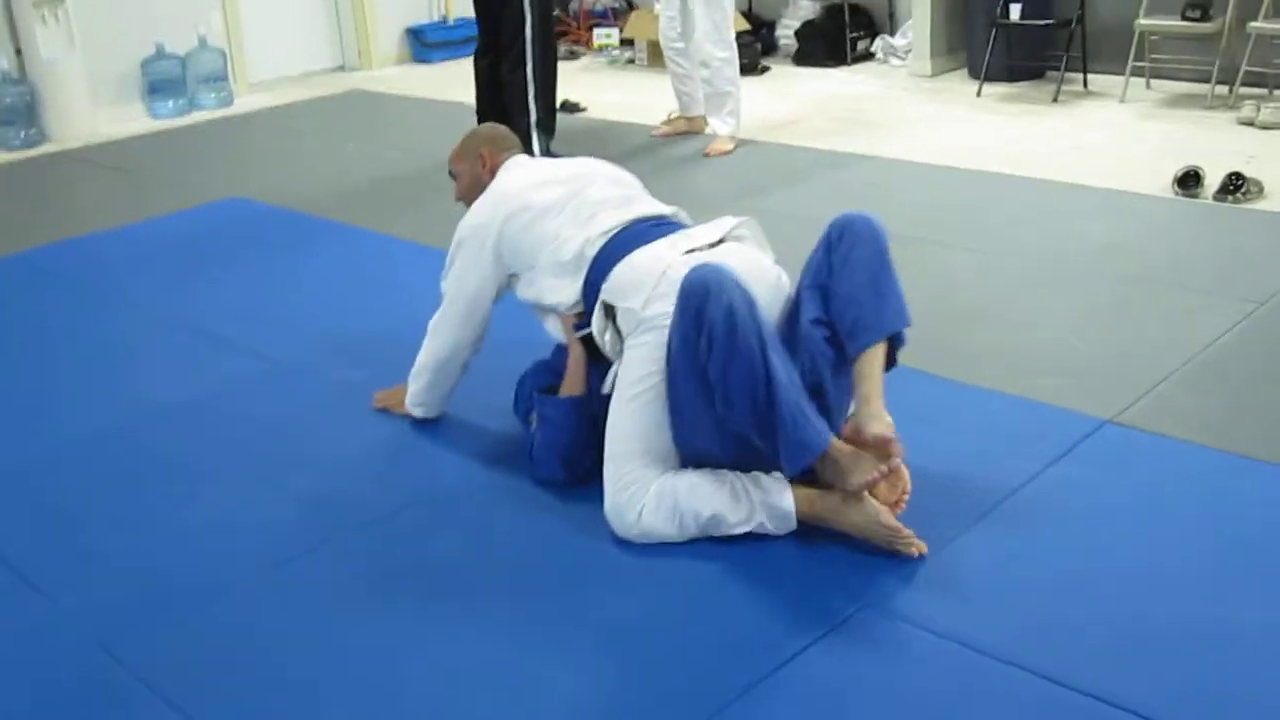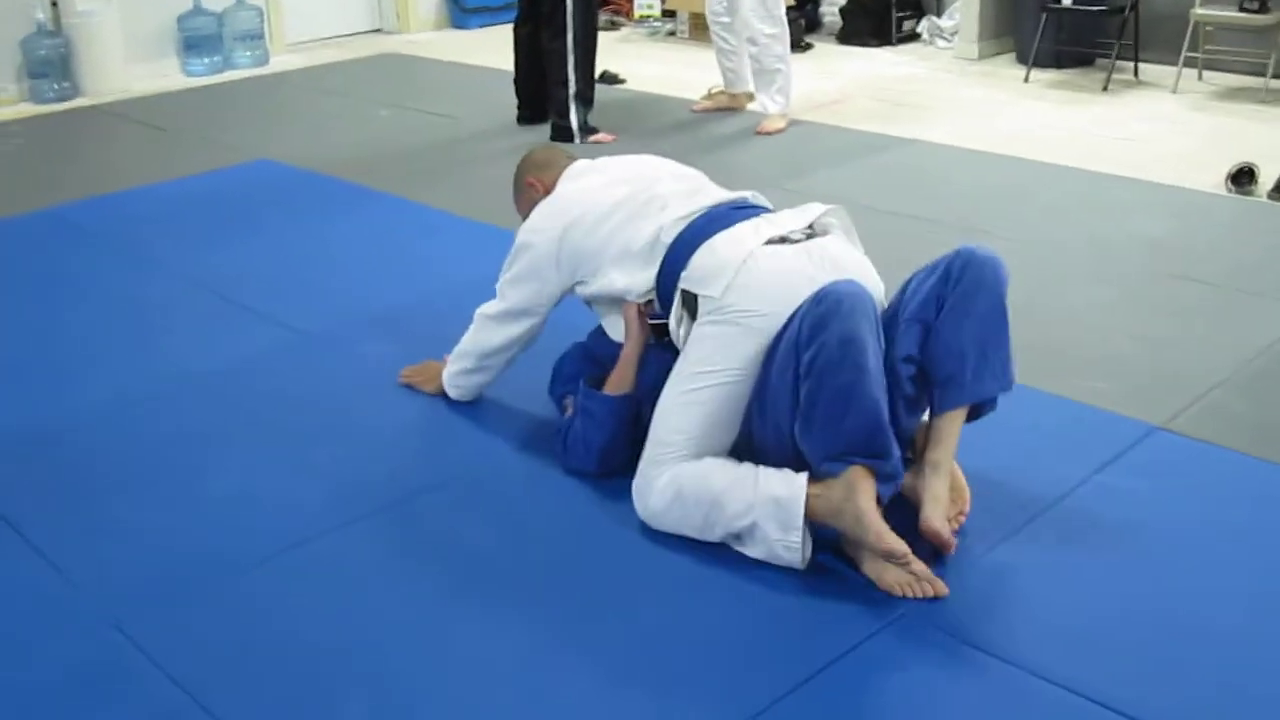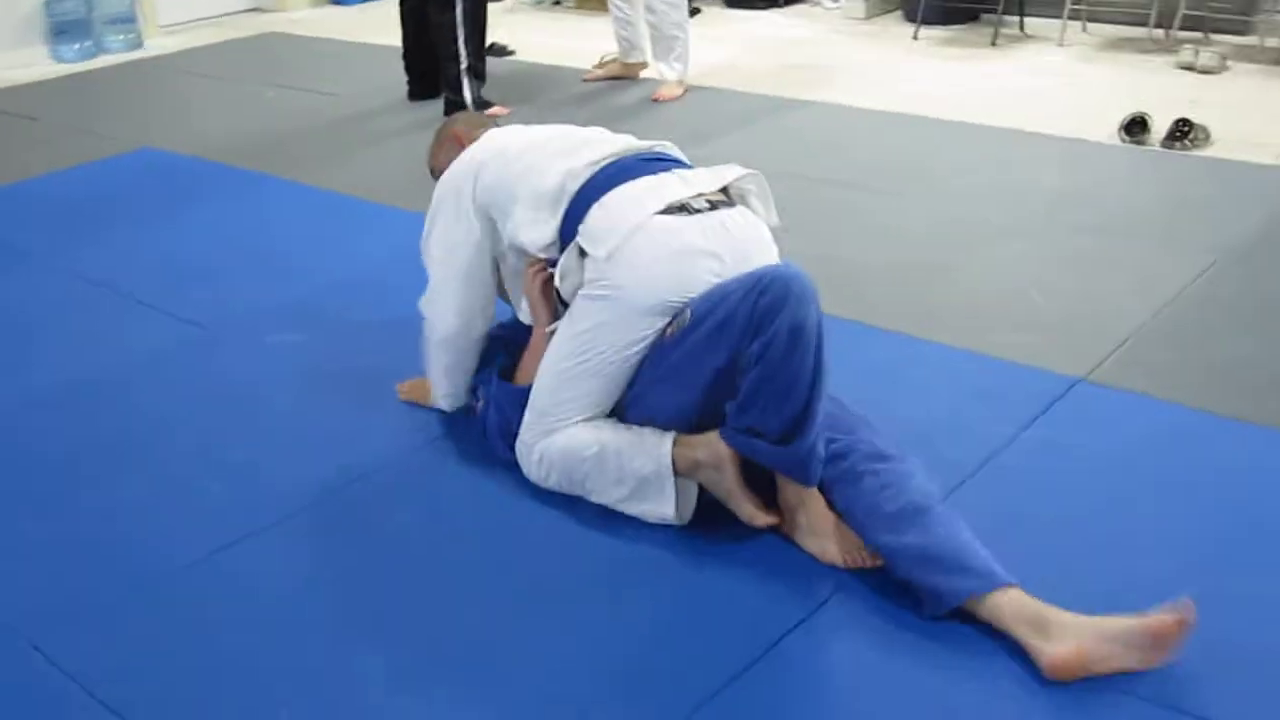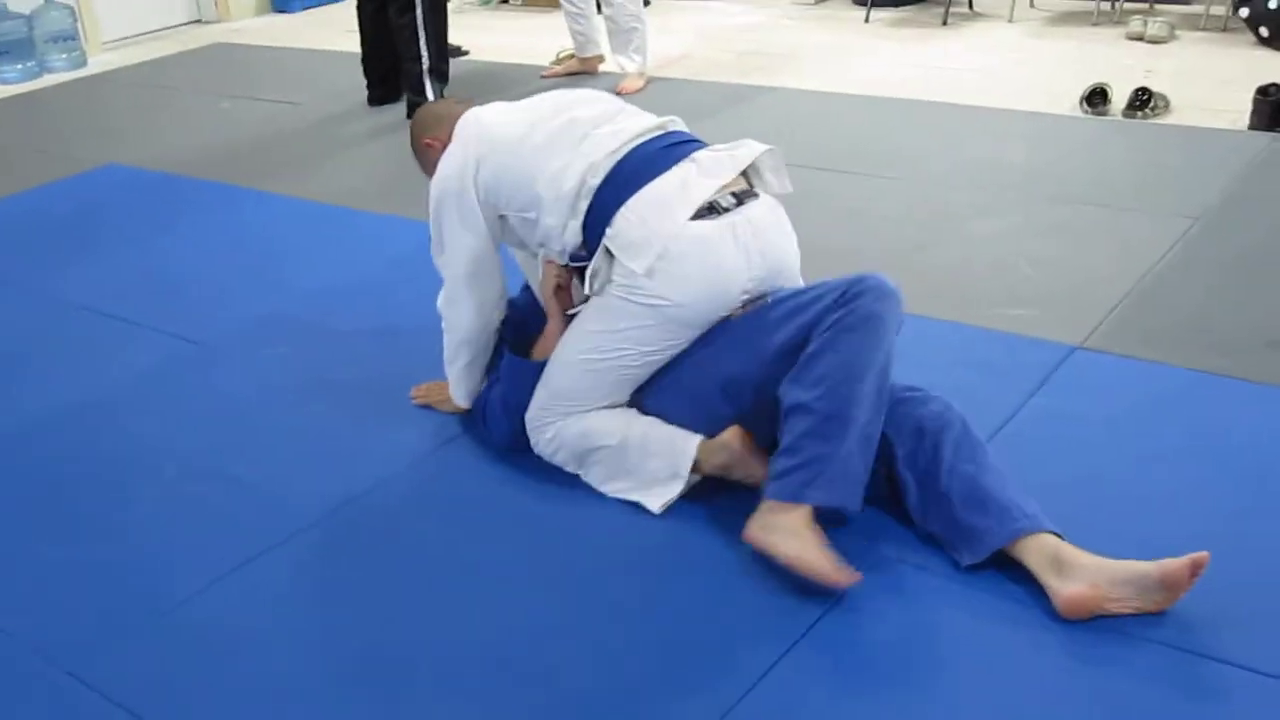
dt=0.7s
person 1, frame 1
right shoulder: (561, 371)
right elbow: (558, 464)
right wrist: (576, 346)
right hip: (723, 445)
left knee: (854, 231)
right knee: (708, 288)
left ankle: (868, 424)
person 1, frame 2
right shoulder: (596, 357)
right elbow: (591, 456)
right wrist: (634, 339)
left hip: (860, 418)
right hip: (769, 429)
left knee: (975, 269)
right knee: (843, 304)
left ankle: (930, 474)
person 1, frame 3
right shoulder: (511, 341)
right elbow: (512, 434)
right wrist: (541, 321)
left hip: (748, 398)
right hip: (654, 404)
left knee: (867, 464)
right knee: (781, 290)
left ankle: (1041, 626)
right ankle: (796, 502)
person 1, frame 4
right shoulder: (531, 322)
right elbow: (505, 425)
right wrist: (556, 317)
left hip: (743, 392)
right hip: (670, 394)
left knee: (919, 417)
right knee: (868, 298)
left ankle: (1066, 567)
right ankle: (785, 512)
person 2, frame 1
left shoulder: (485, 218)
right shoulder: (593, 168)
left elbow: (456, 329)
left wrist: (418, 399)
left hip: (663, 301)
right hip: (742, 259)
left knee: (634, 506)
left ankle: (823, 500)
right ankle: (859, 427)
person 2, frame 2
left shoulder: (551, 219)
right shoulder: (648, 167)
left elbow: (503, 321)
left wrist: (453, 377)
left hip: (749, 287)
right hip: (835, 256)
left knee: (662, 488)
left ankle: (829, 500)
person 2, frame 3
left shoulder: (465, 174)
right shoulder: (574, 138)
left elbow: (458, 314)
left wrist: (446, 395)
left hip: (648, 255)
left knee: (546, 450)
left ankle: (695, 457)
person 2, frame 4
left shoulder: (456, 167)
right shoulder: (561, 102)
left elbow: (471, 301)
left wrist: (463, 390)
left hip: (675, 254)
left knee: (554, 426)
left ankle: (718, 456)
